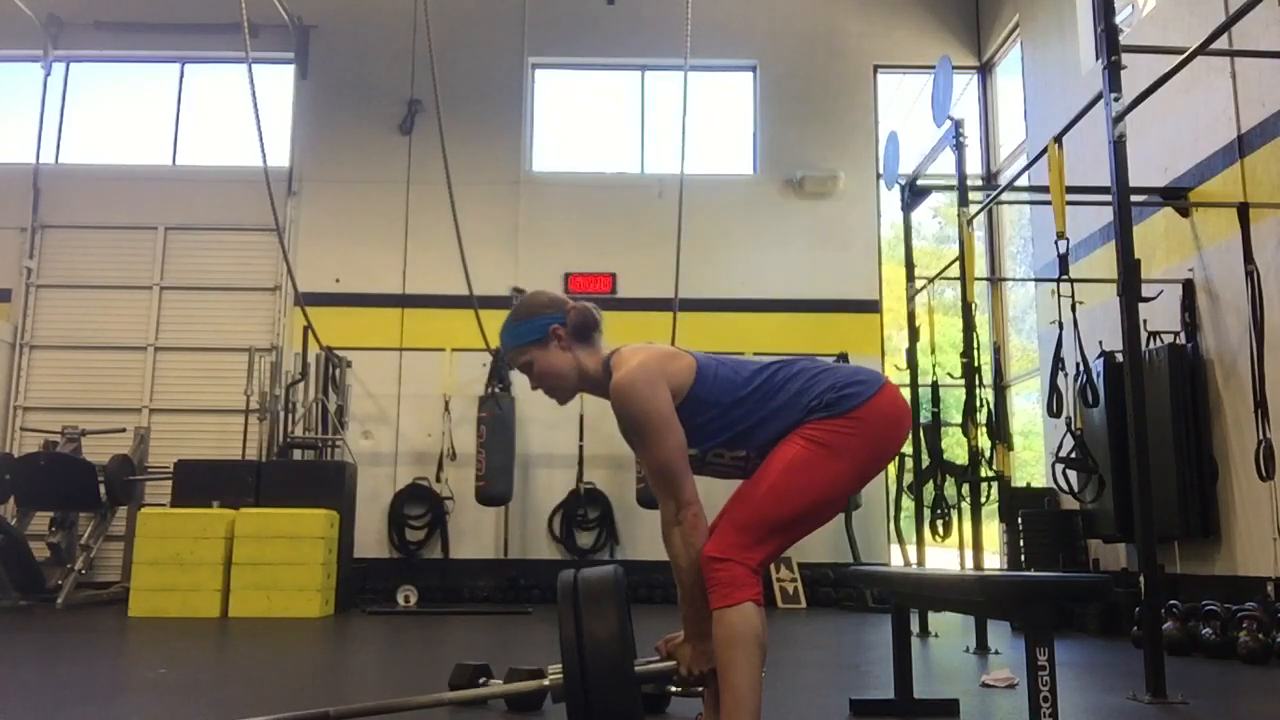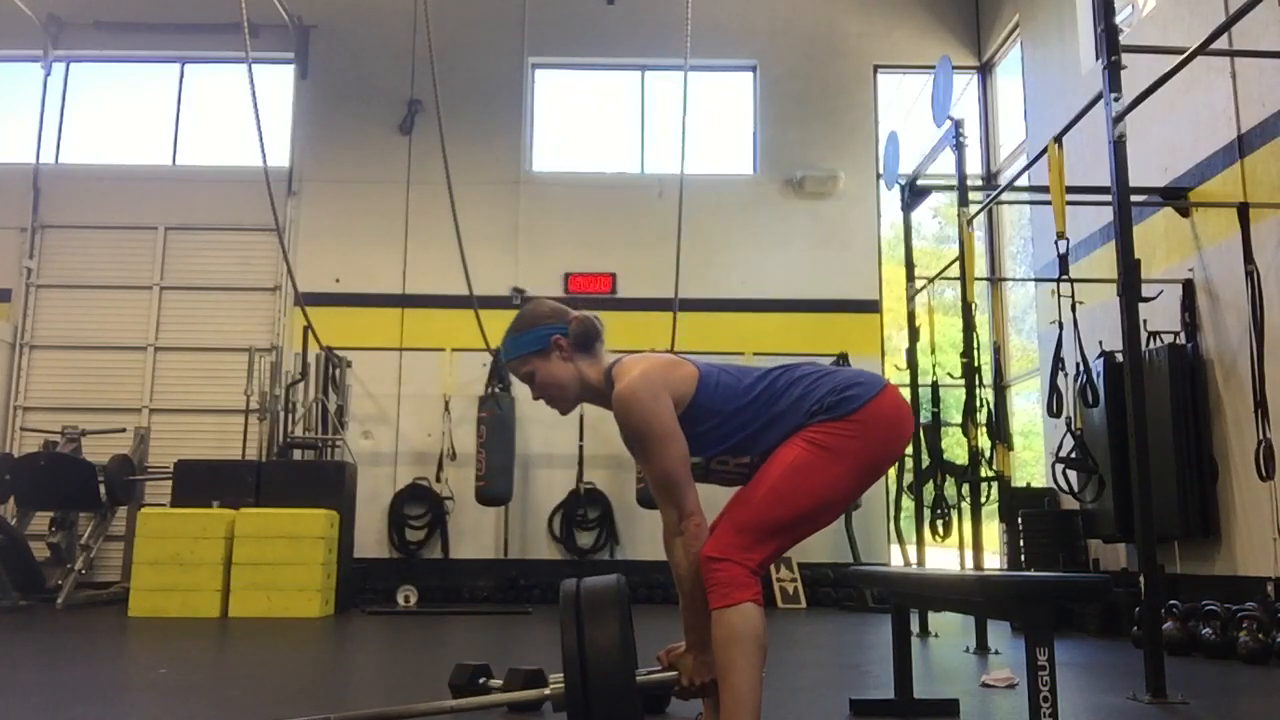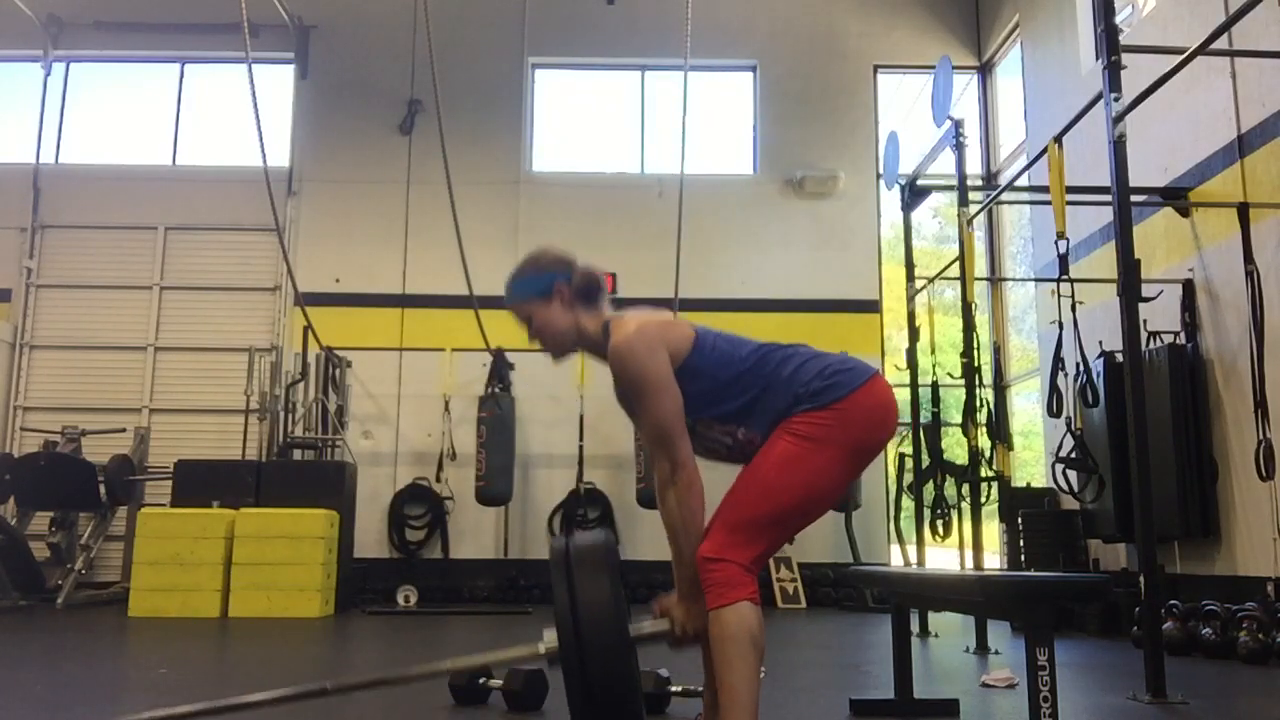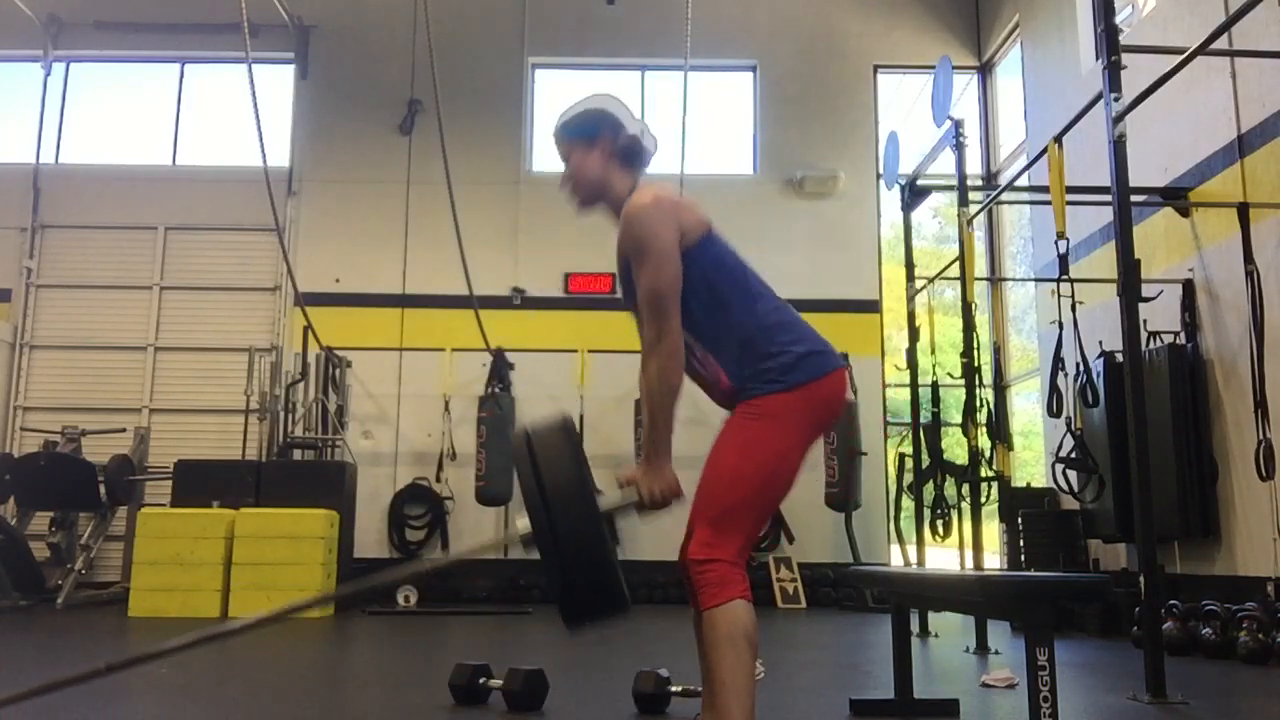
dt=0.3s
person 1, frame 1
left shoulder: (633, 379)
right shoulder: (631, 384)
left elbow: (686, 510)
right elbow: (674, 511)
left wrist: (698, 636)
right wrist: (697, 630)
left hip: (855, 413)
right hip: (846, 418)
left knee: (729, 561)
right knee: (725, 556)
person 1, frame 2
left shoulder: (636, 389)
right shoulder: (631, 395)
left elbow: (689, 523)
right elbow: (678, 523)
left wrist: (698, 647)
right wrist: (698, 642)
left hip: (859, 417)
right hip: (850, 420)
left knee: (727, 561)
right knee: (725, 556)
person 1, frame 3
left shoulder: (632, 341)
right shoulder: (628, 353)
left elbow: (682, 475)
right elbow: (669, 476)
left wrist: (689, 596)
right wrist: (688, 592)
left hip: (844, 406)
right hip: (839, 410)
left knee: (725, 562)
right knee: (725, 560)
person 1, frame 4
left shoulder: (648, 209)
right shoulder: (640, 220)
left elbow: (668, 344)
right elbow: (662, 347)
left wrist: (655, 458)
right wrist: (654, 457)
left hip: (785, 381)
right hip: (774, 384)
left knee: (713, 558)
right knee: (712, 556)
